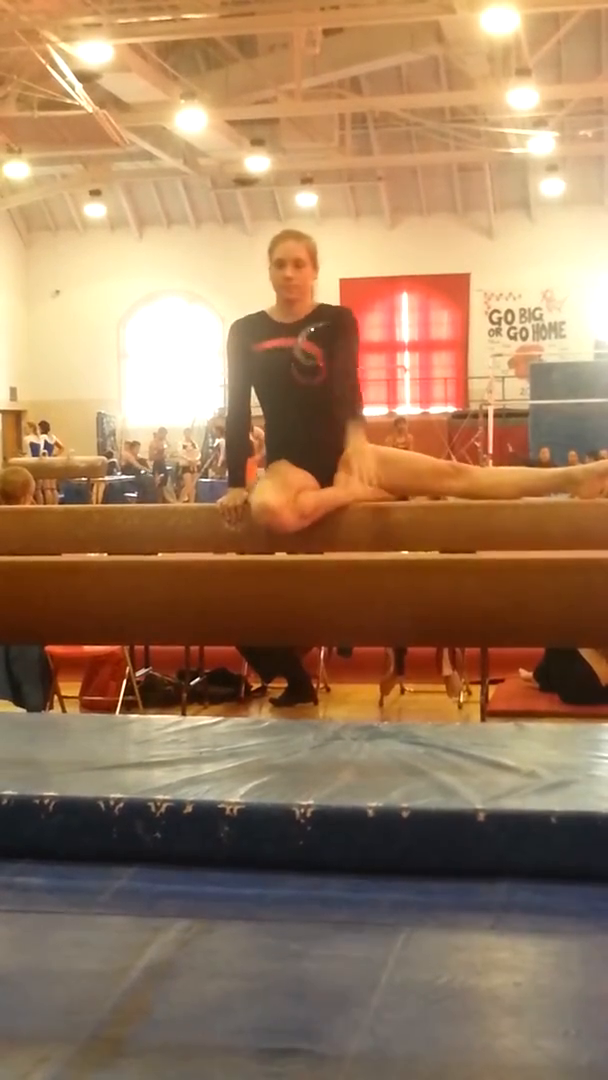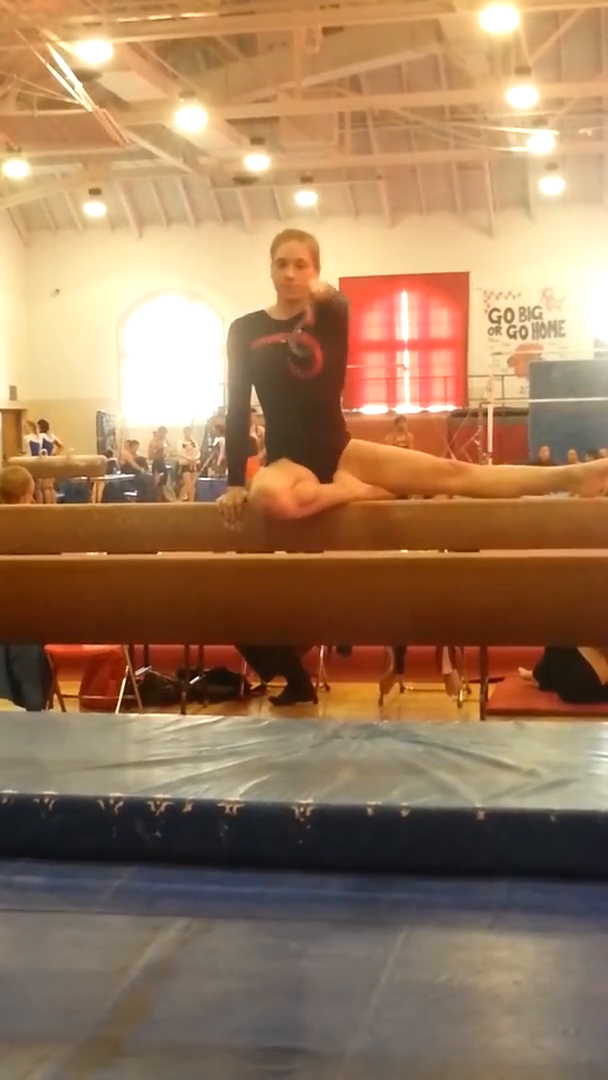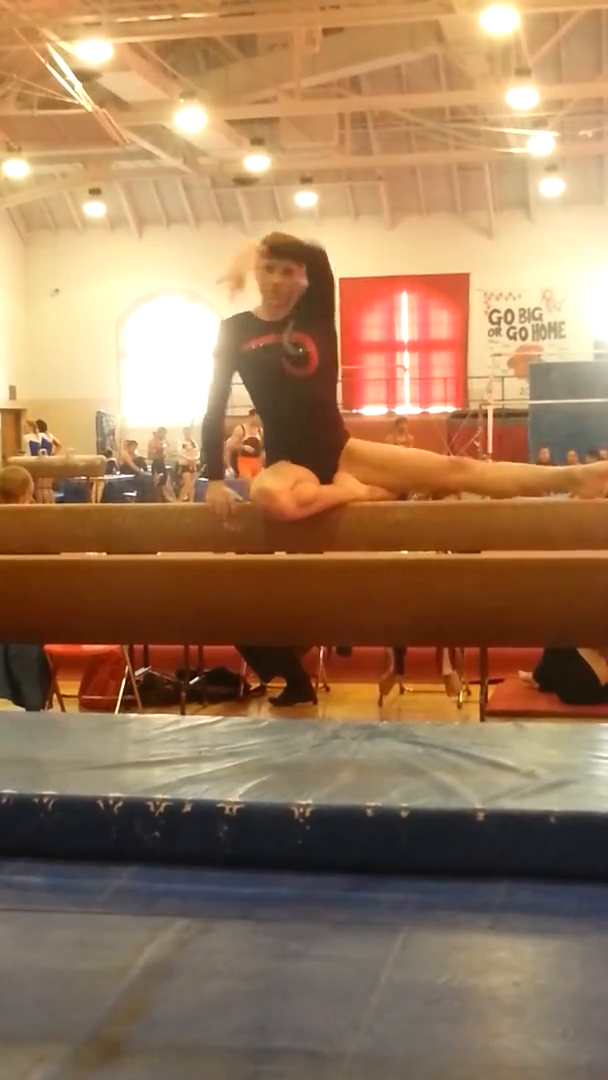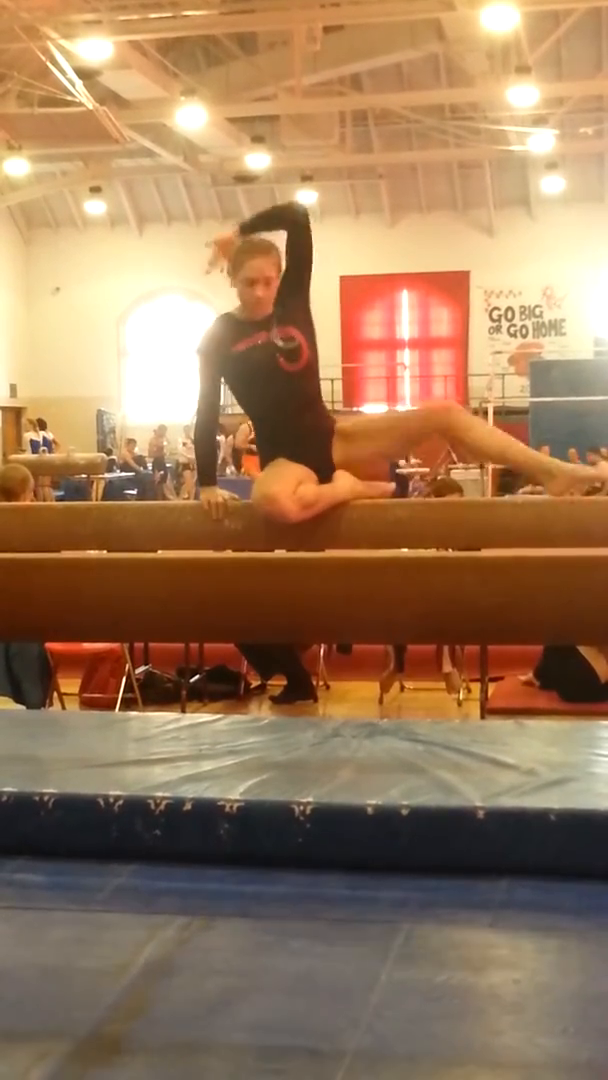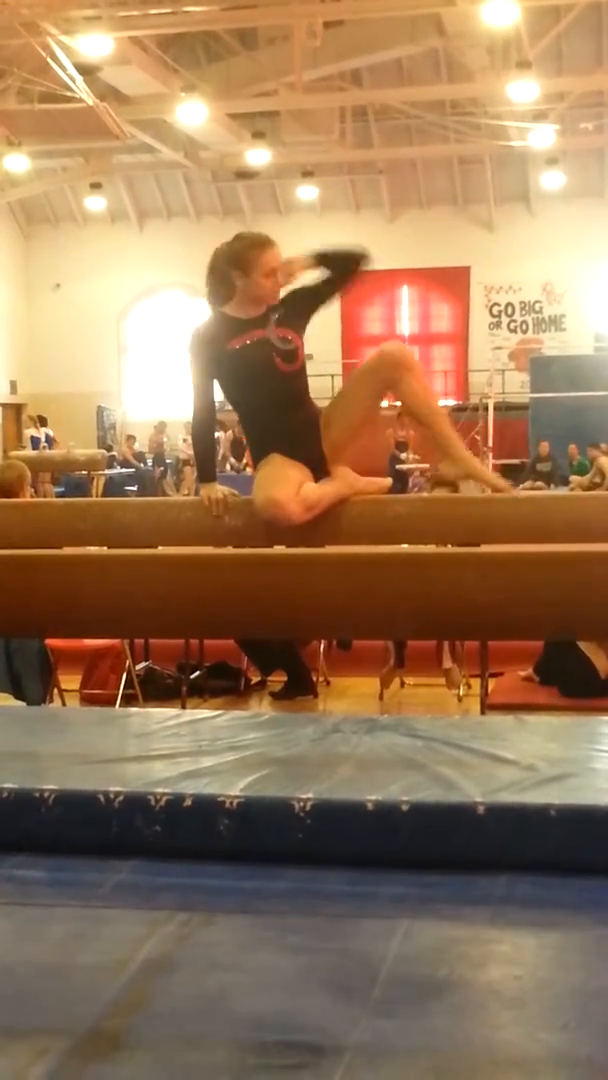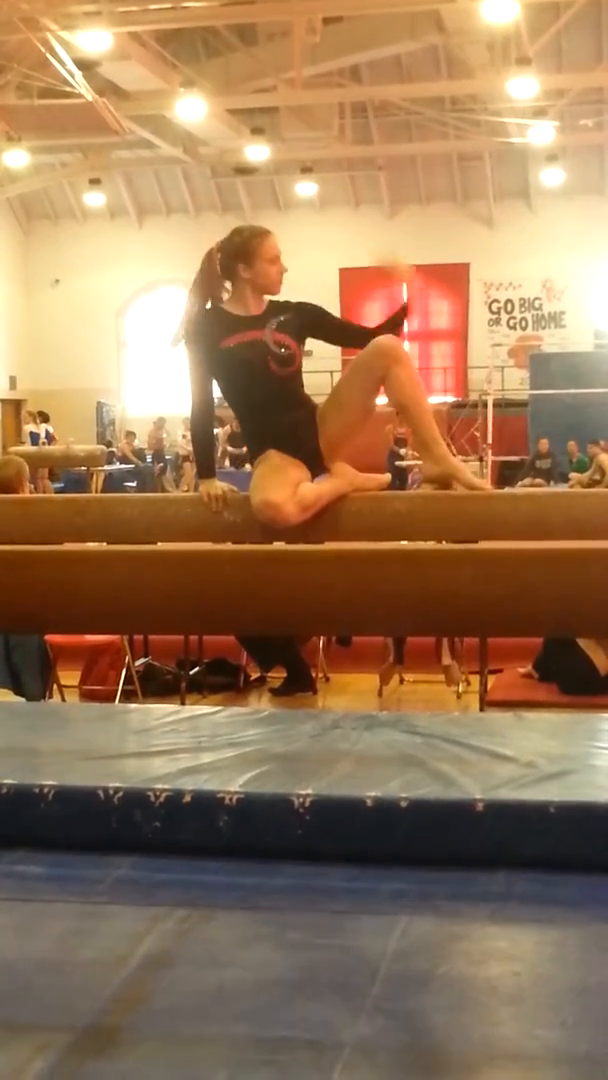
dt=0.2s
person 1, frame 1
left shoulder: (333, 318)
right shoulder: (245, 331)
left elbow: (348, 381)
right elbow: (237, 411)
left wrist: (357, 435)
right wrist: (235, 484)
left hip: (337, 449)
right hip: (288, 461)
left knee: (451, 474)
right knee: (270, 511)
left ankle: (573, 477)
right ankle: (353, 492)
person 1, frame 2
left shoulder: (329, 315)
right shoulder: (244, 330)
left elbow: (336, 302)
right elbow: (237, 410)
left wrist: (319, 289)
right wrist: (235, 482)
left hip: (338, 448)
right hip: (288, 459)
left knee: (452, 473)
right knee: (268, 495)
left ankle: (573, 476)
right ankle: (355, 491)
person 1, frame 3
left shoulder: (315, 311)
right shoulder: (236, 332)
left elbow: (317, 256)
right elbow: (216, 409)
left wrist: (259, 251)
right wrist: (216, 481)
left hip: (339, 450)
right hip: (289, 462)
left knee: (453, 470)
right knee: (270, 498)
right ankle: (348, 493)
person 1, frame 4
left shoulder: (292, 304)
right shoulder: (218, 339)
left elbow: (296, 216)
right elbow: (207, 414)
left wrist: (238, 233)
right wrist: (209, 484)
left hip: (331, 440)
right hip: (284, 459)
left knee: (441, 413)
right knee: (273, 501)
left ankle: (555, 474)
right ankle: (349, 488)
person 1, frame 5
left shoulder: (290, 308)
right shoulder: (209, 335)
left elbow: (356, 259)
right elbow: (203, 411)
left wrist: (307, 262)
right wrist: (208, 480)
left hip: (322, 434)
right hip: (276, 455)
left knee: (395, 355)
right knee: (277, 505)
left ankle: (462, 461)
right ankle: (345, 483)
person 1, frame 6
left shoulder: (292, 315)
right shoulder: (206, 328)
left elbow: (366, 339)
right elbow: (201, 405)
left wrist: (406, 301)
right wrist: (206, 476)
left hip: (320, 431)
right hip: (274, 451)
left knee: (386, 347)
right knee: (274, 507)
left ankle: (439, 460)
right ankle: (346, 480)
